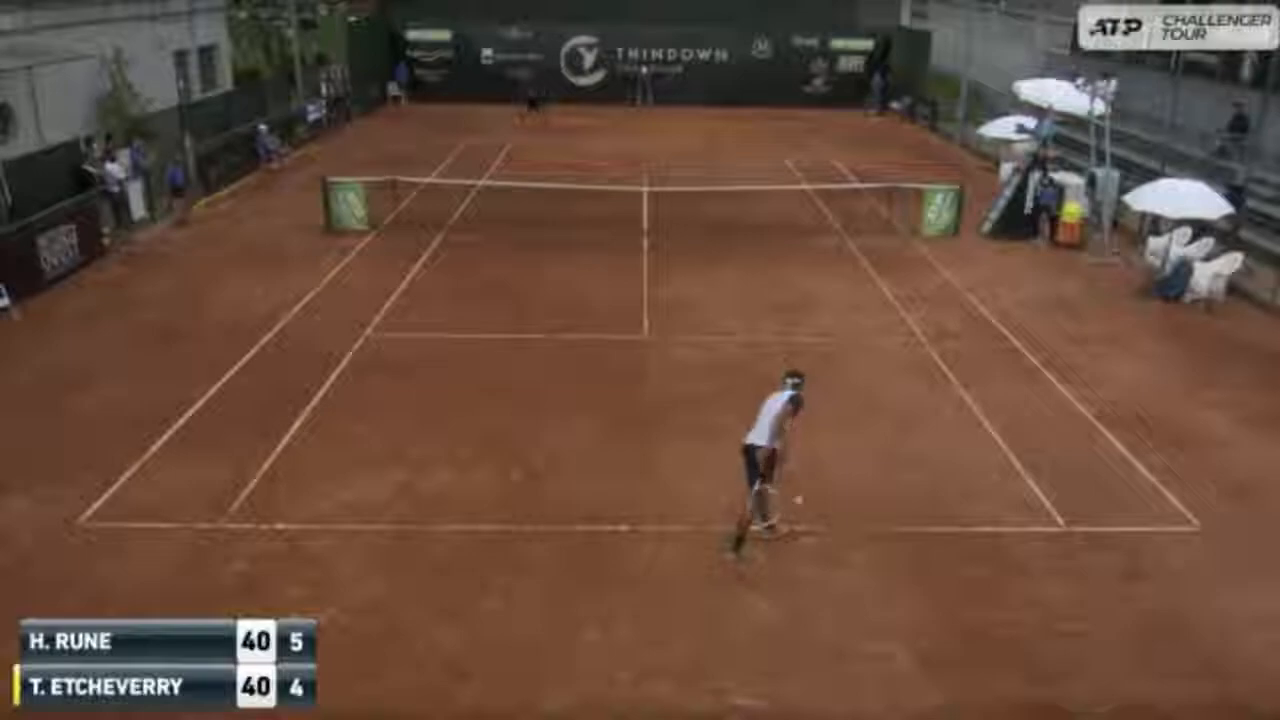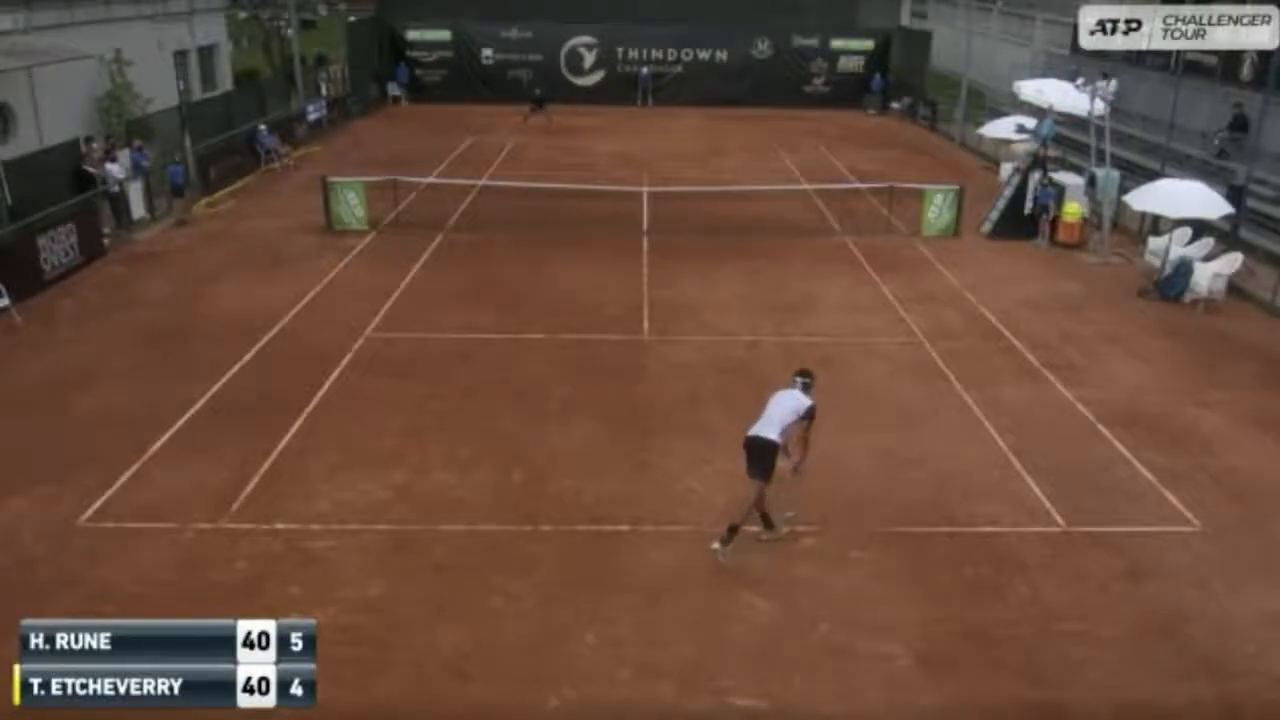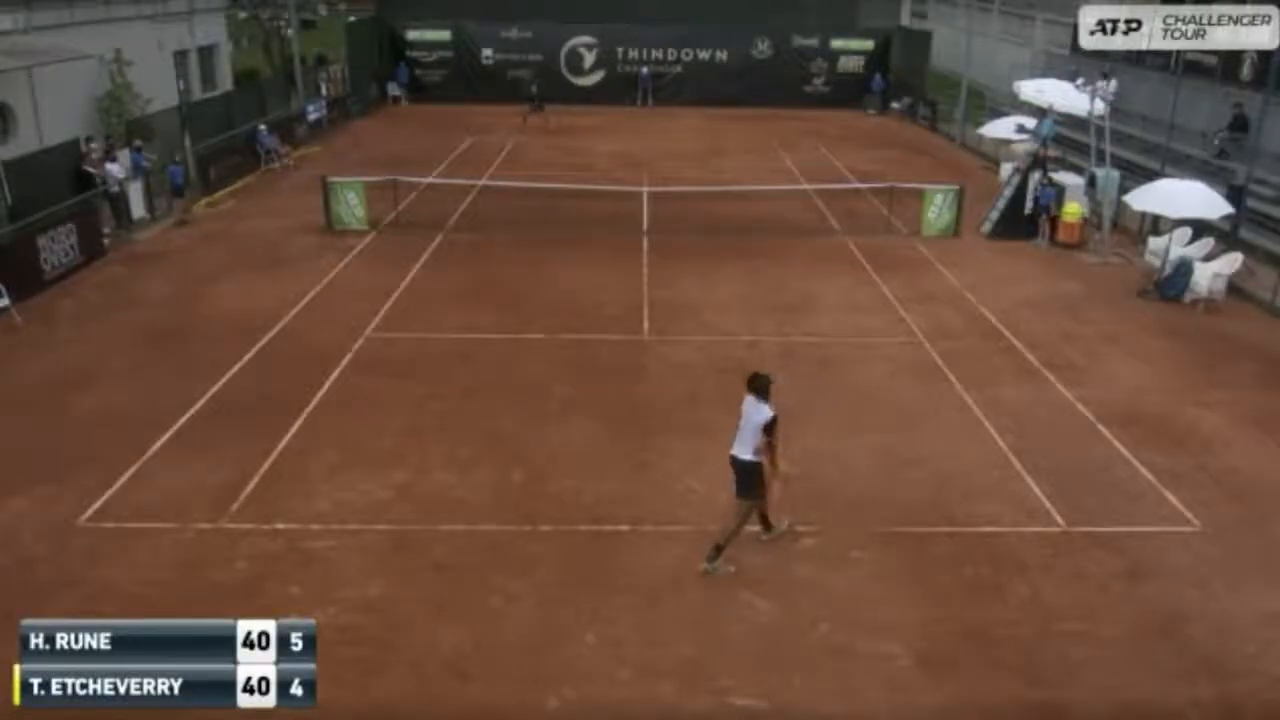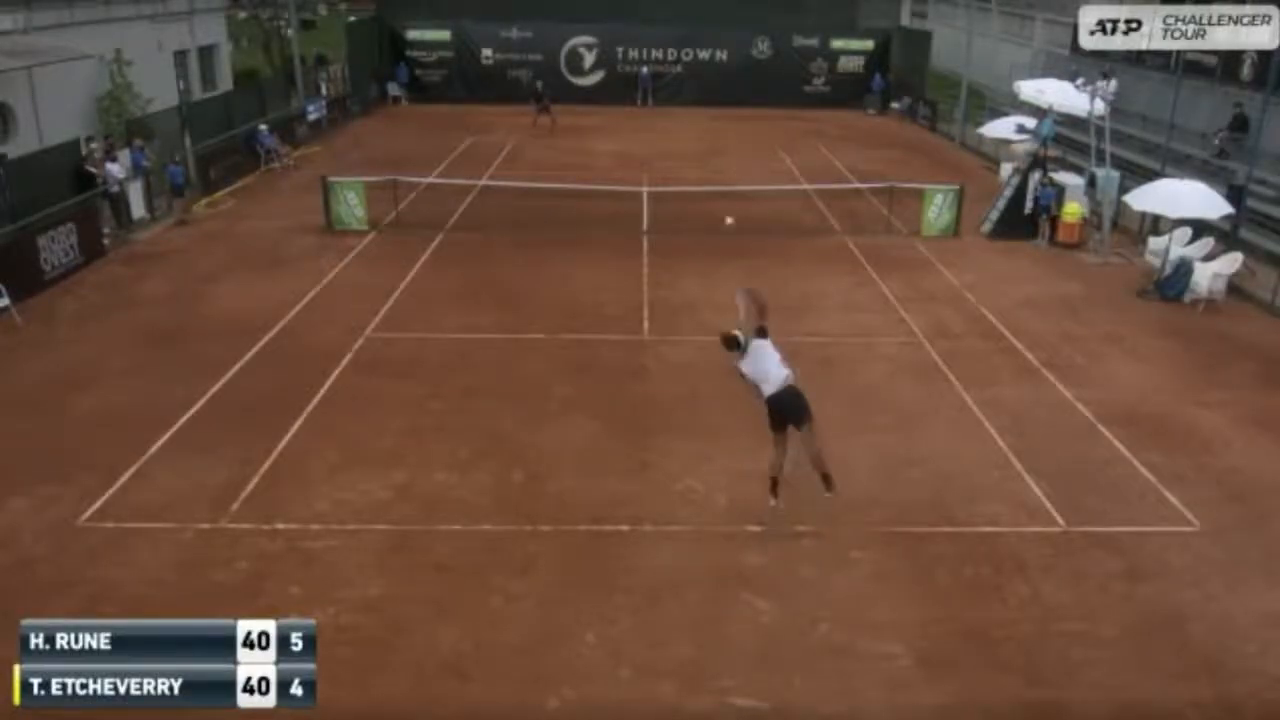
dt=1s
person 1, frame 1
left shoulder: (774, 397)
right shoulder: (795, 398)
right elbow: (779, 420)
left wrist: (778, 452)
right wrist: (768, 448)
left hip: (751, 445)
right hip: (762, 449)
left knee: (760, 490)
right knee: (755, 500)
left ankle: (768, 525)
right ankle: (734, 549)
person 1, frame 2
left shoulder: (779, 394)
right shoulder: (808, 405)
right elbow: (803, 438)
left wrist: (787, 452)
right wrist: (799, 464)
left hip: (751, 438)
right hip: (766, 444)
left knee: (759, 489)
right knee: (756, 496)
left ankle: (769, 528)
right ankle: (724, 541)
person 1, frame 3
left shoulder: (748, 399)
right shoulder: (768, 416)
right elbow: (770, 447)
right wrist: (775, 470)
left hip: (738, 456)
right hip: (749, 463)
left knee: (761, 490)
right knee: (742, 514)
left ankle: (768, 528)
right ankle: (712, 559)
person 1, frame 4
left shoulder: (742, 366)
right shoulder: (757, 341)
left elbow: (759, 389)
right elbow: (761, 311)
left hip: (774, 402)
right hip: (788, 393)
left knee: (779, 448)
right knee: (810, 441)
left ankle: (774, 494)
right ankle: (827, 484)
